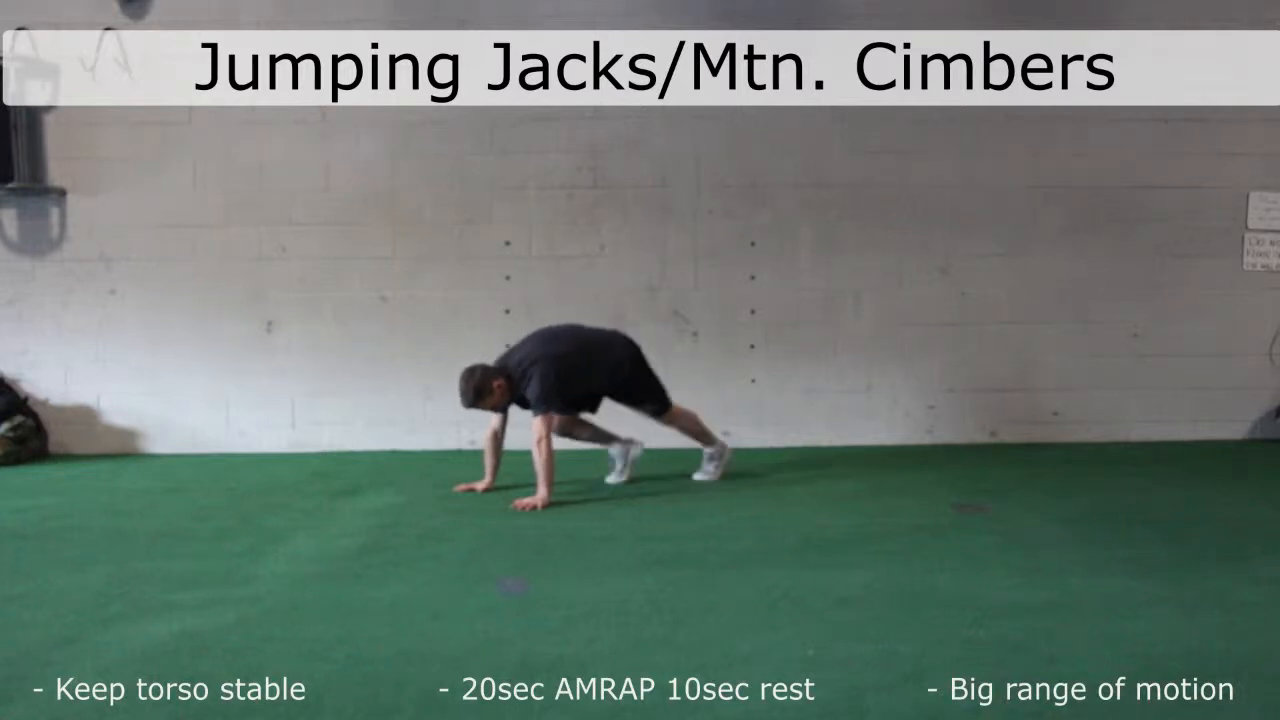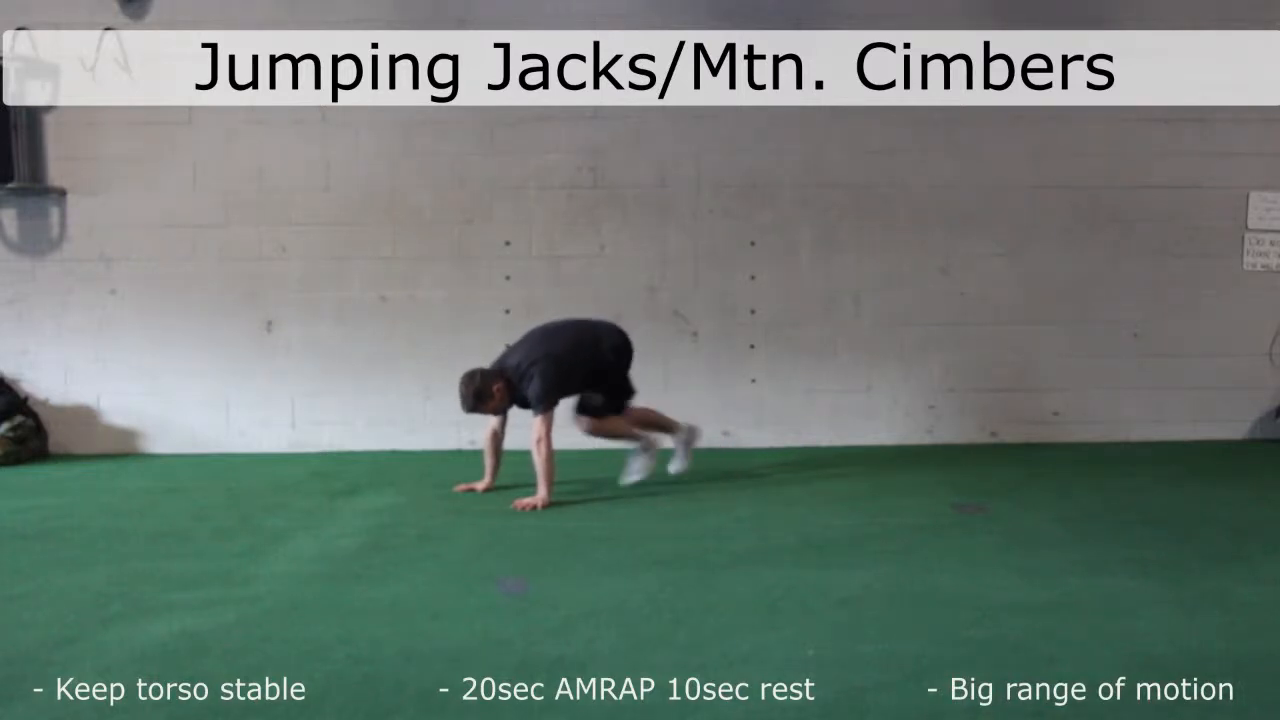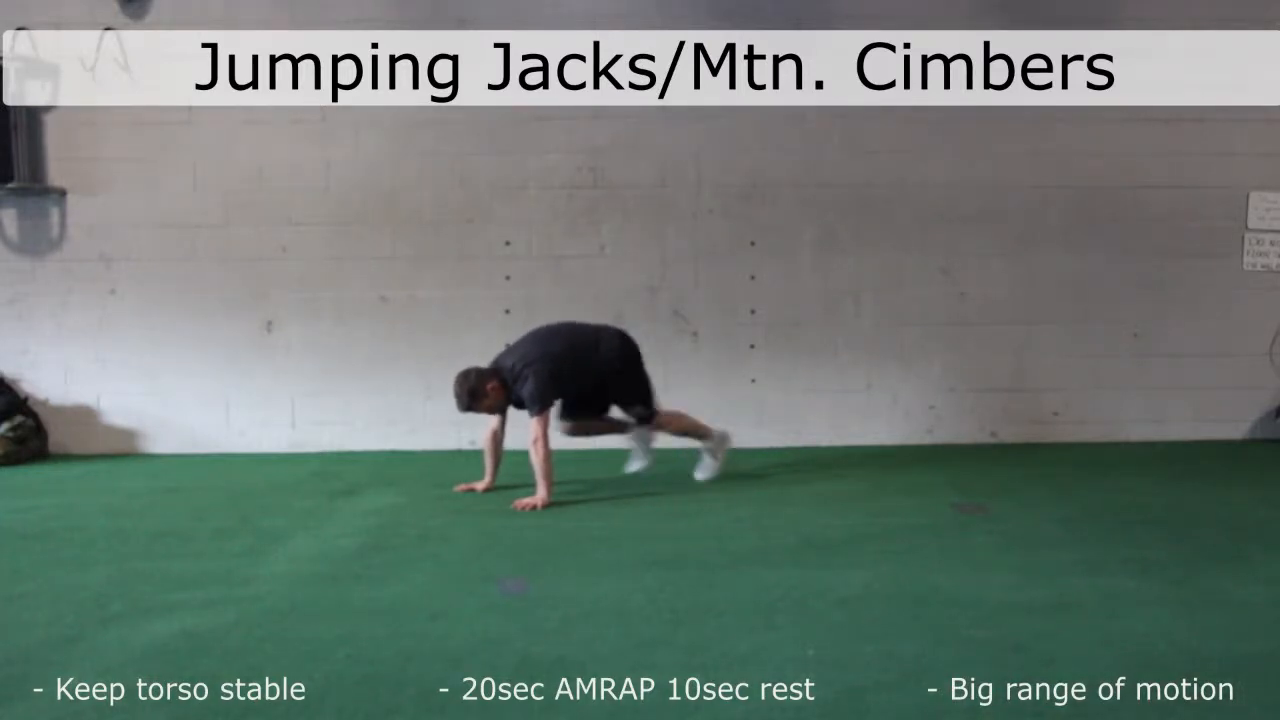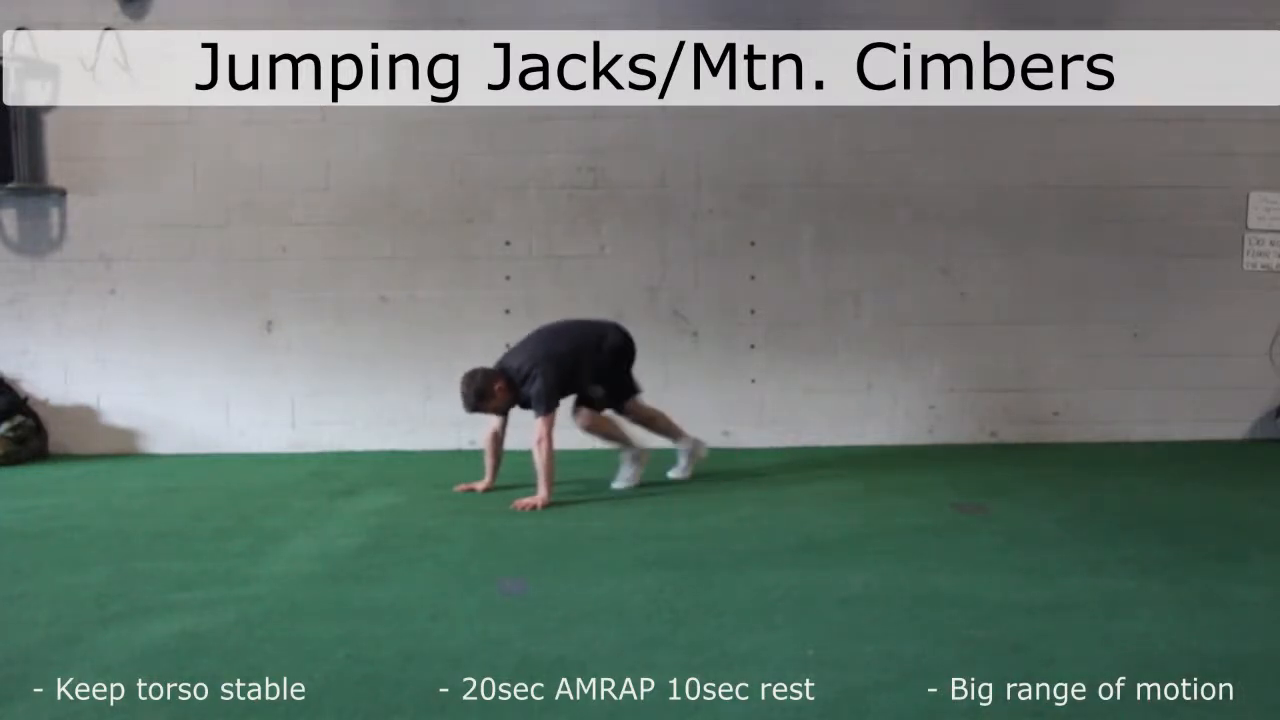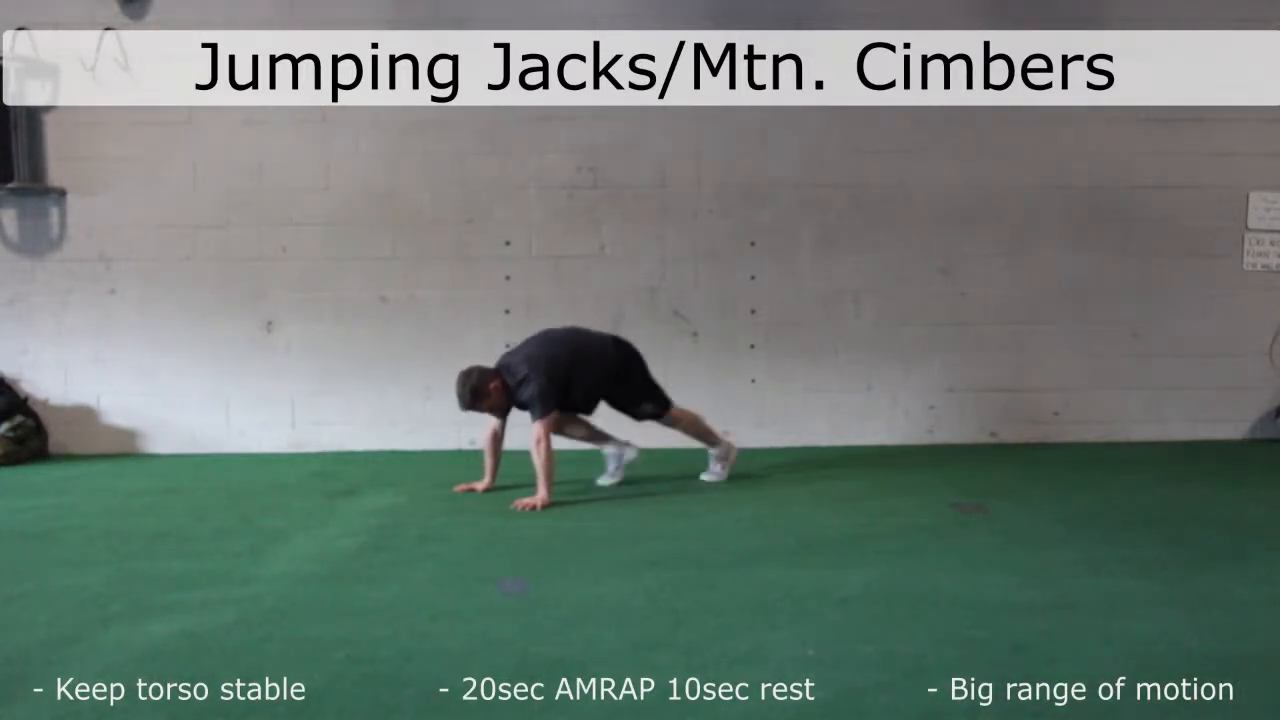
dt=1s
person 1, frame 1
left shoulder: (537, 377)
right shoulder: (500, 373)
left elbow: (540, 438)
right elbow: (496, 430)
left wrist: (543, 494)
right wrist: (488, 479)
left hip: (618, 357)
right hip: (590, 367)
left knee: (661, 410)
right knee: (560, 422)
left ankle: (716, 450)
right ankle: (621, 448)
person 1, frame 2
left shoulder: (537, 377)
right shoulder: (497, 376)
left elbow: (541, 438)
right elbow: (495, 431)
left wrist: (543, 494)
right wrist: (487, 480)
left hip: (611, 348)
right hip: (591, 354)
left knee: (590, 422)
right knee: (616, 413)
left ankle: (644, 444)
right ankle: (681, 433)
person 1, frame 3
left shoulder: (530, 379)
right shoulder: (497, 375)
left elbow: (538, 439)
right elbow: (494, 431)
left wrist: (543, 494)
right wrist: (487, 479)
left hip: (612, 353)
right hip: (589, 363)
left knee: (648, 417)
right knee: (572, 425)
left ankle: (715, 442)
right ankle: (638, 434)
person 1, frame 4
left shoulder: (538, 378)
right shoulder: (501, 375)
left elbow: (542, 438)
right elbow: (495, 431)
left wrist: (543, 494)
right wrist: (487, 480)
left hip: (612, 346)
right hip: (591, 351)
left knee: (587, 417)
person 1, frame 5
left shoulder: (531, 382)
right shoulder: (500, 374)
left elbow: (540, 439)
right elbow: (495, 430)
left wrist: (544, 495)
right wrist: (488, 480)
left hip: (614, 359)
right hip: (592, 366)
left knee: (663, 413)
right knee: (552, 420)
left ankle: (722, 451)
right ankle: (615, 448)
